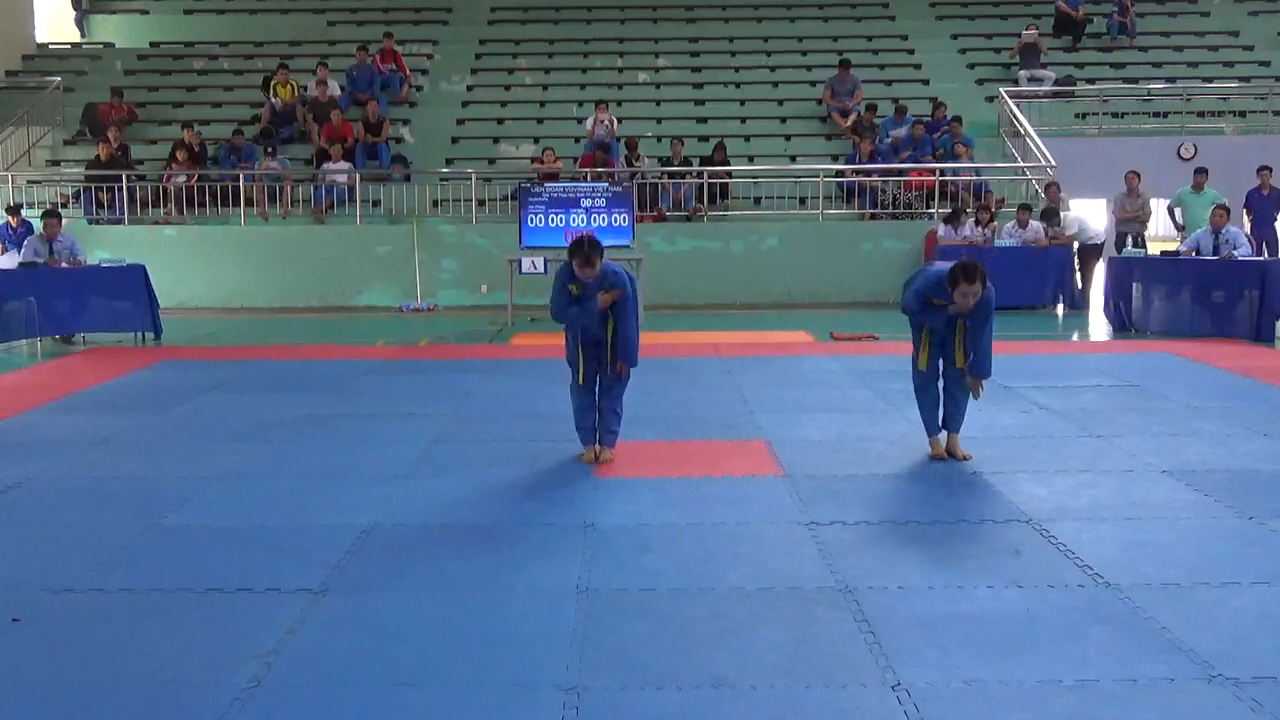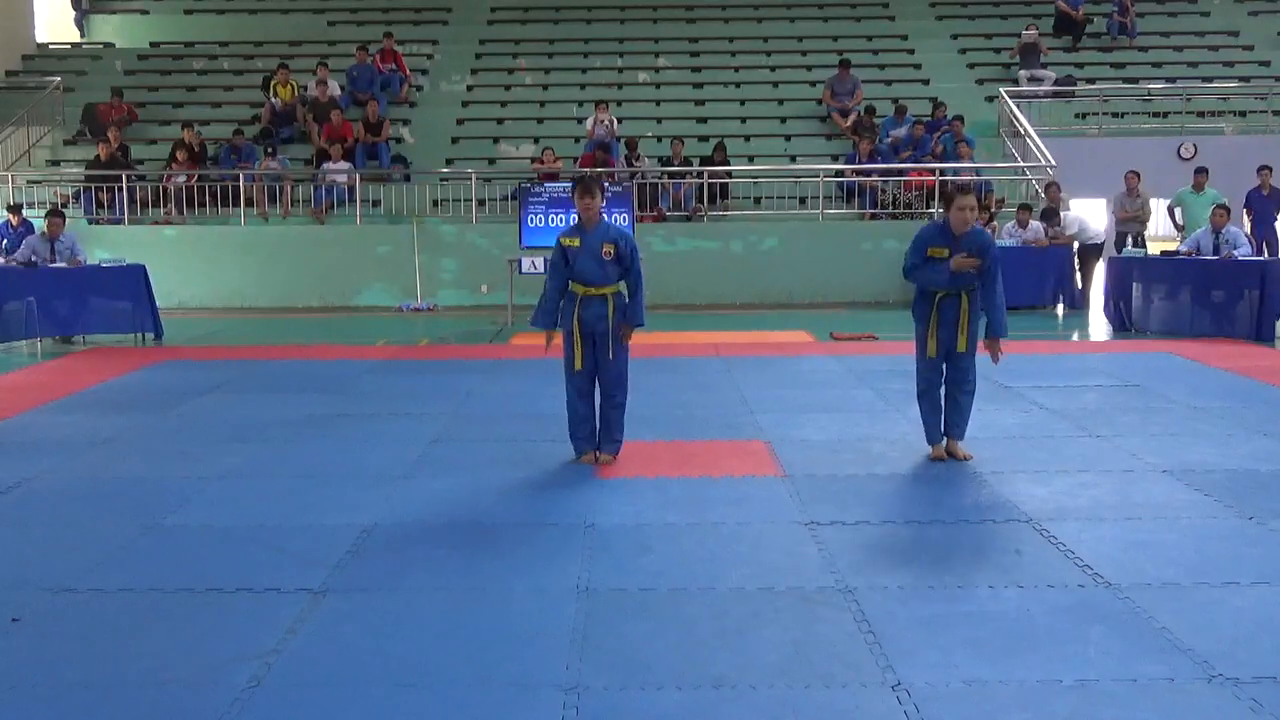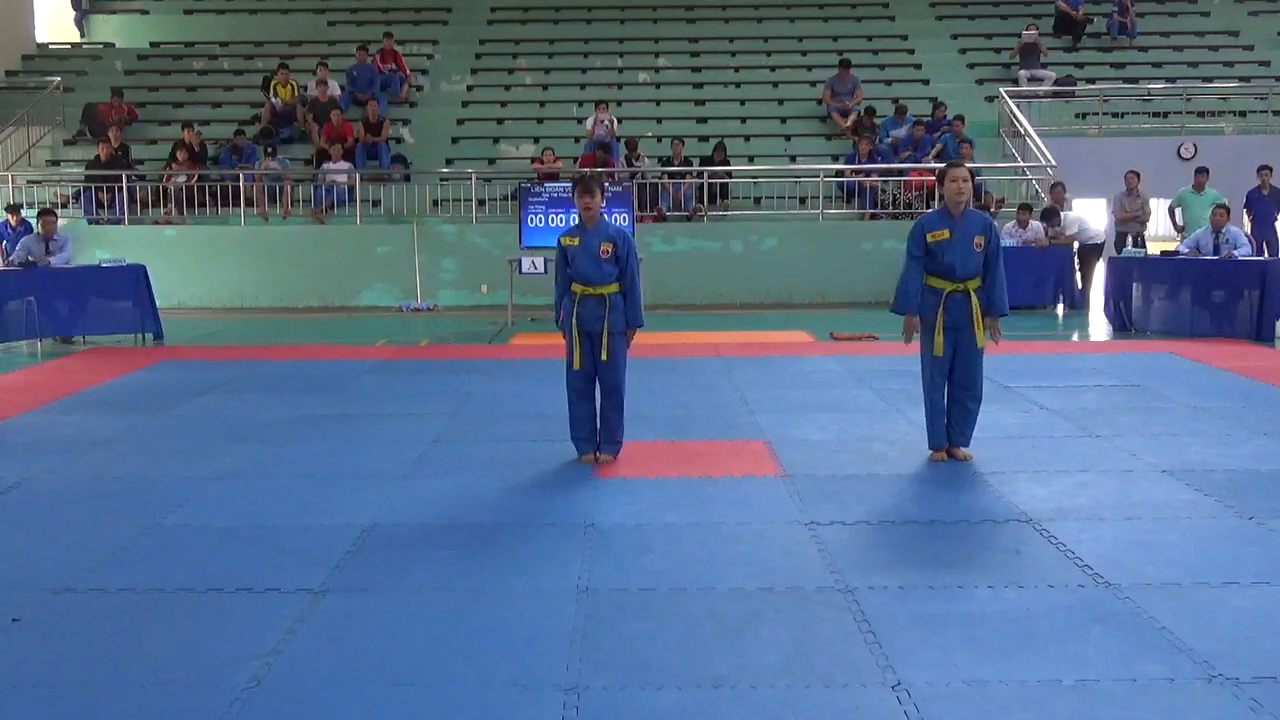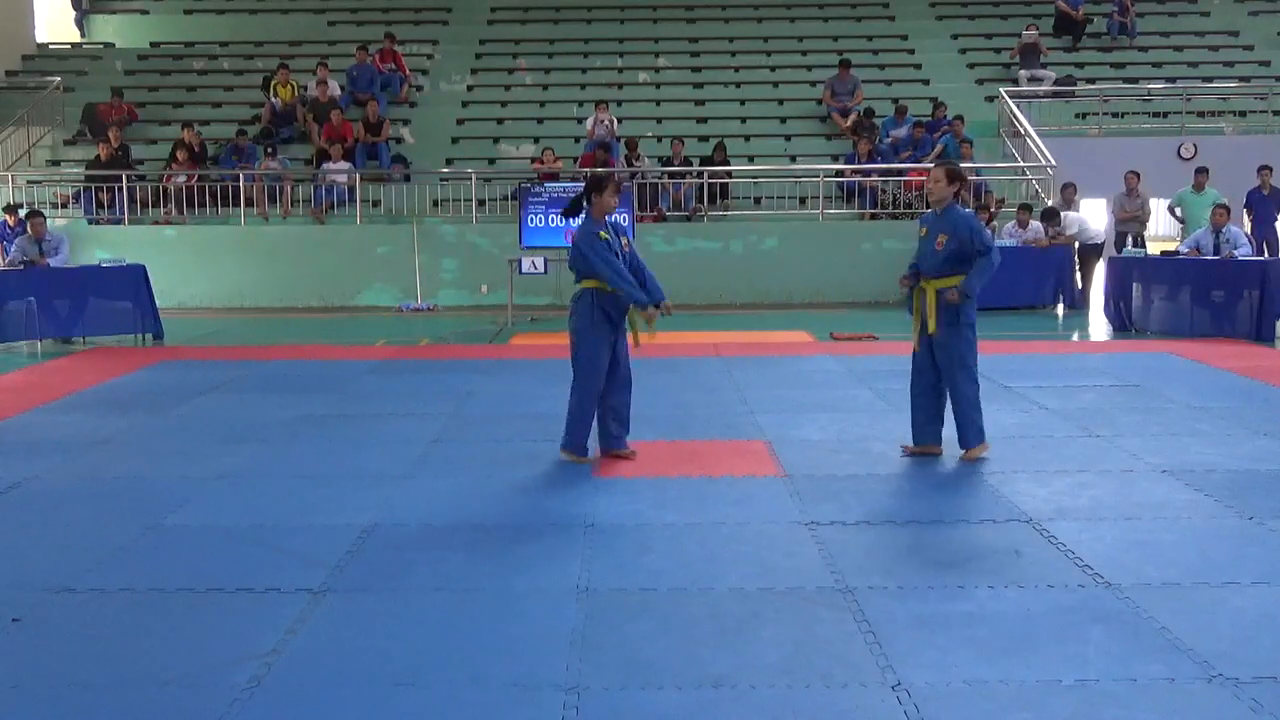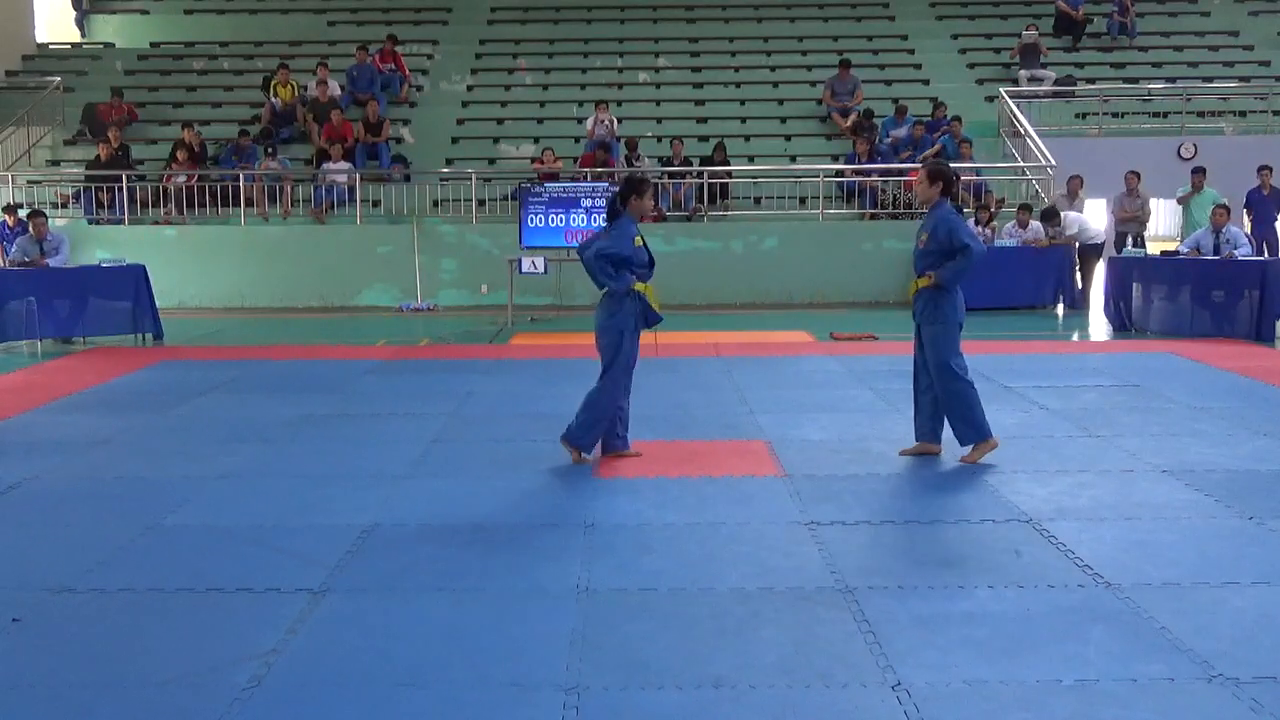
dt=0.4s
person 1, frame 1
left shoulder: (617, 277)
right shoulder: (564, 275)
left elbow: (627, 319)
right elbow: (559, 313)
left wrist: (626, 357)
right wrist: (595, 305)
left hip: (610, 331)
right hip: (580, 331)
left knee: (612, 384)
right knee: (582, 383)
left ankle: (607, 442)
right ankle: (589, 442)
person 1, frame 2
left shoulder: (620, 237)
right shoulder: (565, 238)
left elbow: (634, 280)
right elbow: (554, 282)
left wrist: (632, 319)
right wrist: (548, 322)
left hip: (611, 315)
right hip: (577, 316)
left knee: (614, 383)
right knee: (579, 383)
left ankle: (609, 446)
right ankle: (584, 446)
person 1, frame 3
left shoulder: (620, 236)
right shoulder: (567, 239)
left elbow: (631, 281)
right elbow: (562, 282)
left wrist: (632, 322)
right wrist: (562, 320)
left hip: (610, 315)
right hip: (577, 315)
left knee: (612, 383)
right knee: (579, 383)
left ankle: (609, 446)
right ankle: (586, 446)
person 1, frame 4
left shoulder: (616, 230)
right shoulder: (586, 234)
left elbow: (635, 265)
right elbow: (612, 271)
left wrist: (658, 298)
right wrist: (642, 303)
left hip: (616, 311)
right hip: (593, 311)
left knee: (619, 380)
right knee: (588, 381)
left ankle: (615, 441)
right ankle: (574, 446)
person 1, frame 5
left shoulder: (624, 228)
right shoulder: (624, 232)
left elbow: (584, 248)
right elbow: (593, 256)
left wrist: (607, 284)
right wrist: (619, 283)
left hip: (626, 312)
right hip: (622, 312)
left knee: (619, 381)
right knee: (613, 382)
left ankle: (614, 443)
right ankle: (577, 438)
person 2, frame 1
left shoulder: (986, 295)
right shoulder: (929, 281)
left elbow: (981, 334)
right elbow: (910, 308)
left wrist: (976, 372)
right wrist: (947, 311)
left hip: (959, 324)
right hip: (928, 322)
left knee: (959, 376)
right knee: (925, 375)
left ankle: (953, 438)
right ankle: (934, 438)
person 2, frame 2
left shoulder: (985, 242)
right shoulder: (929, 234)
left elbow: (992, 288)
right elbow: (911, 271)
left wrist: (993, 333)
right wrist: (948, 268)
left hip: (965, 310)
right hip: (931, 309)
left knee: (962, 376)
right knee: (929, 376)
left ankle: (954, 440)
right ankle: (936, 441)
person 2, frame 3
left shoulder: (984, 224)
right shoulder: (926, 224)
left elbow: (994, 270)
right elbow: (912, 268)
left wrist: (994, 312)
right wrist: (910, 311)
left hip: (971, 307)
right hip: (935, 307)
left knee: (969, 381)
right knee: (935, 379)
left ankle: (956, 442)
right ankle: (938, 444)
person 2, frame 4
left shoulder: (964, 221)
right shoulder: (927, 221)
left elbow: (989, 257)
left wrist: (964, 290)
right wrist: (912, 277)
left hip: (955, 309)
right hip: (927, 307)
left knee: (959, 375)
right knee: (923, 376)
left ankle: (974, 440)
right ankle: (927, 440)
person 2, frame 5
left shoulder: (946, 219)
right shoulder: (934, 217)
left elbow: (974, 250)
left wrist: (942, 277)
right wrist: (929, 276)
left hip: (941, 305)
right hip: (930, 304)
left knee: (948, 372)
right knee: (926, 374)
left ankle: (982, 438)
right ankle: (929, 439)
